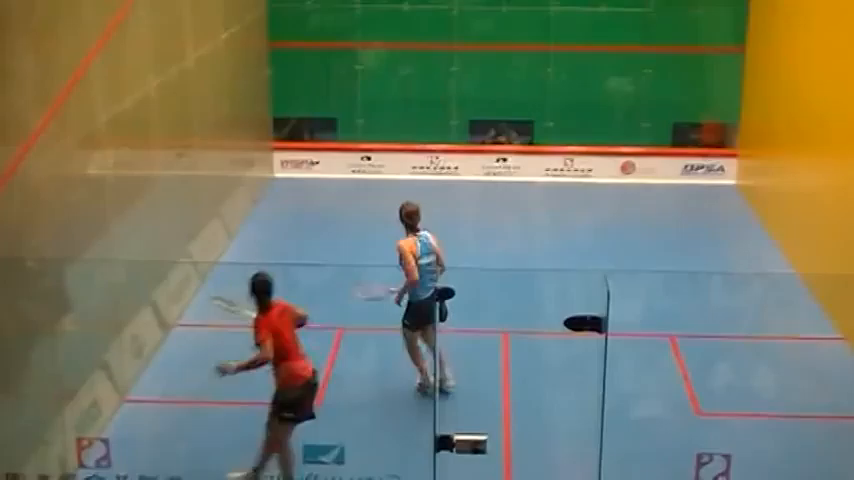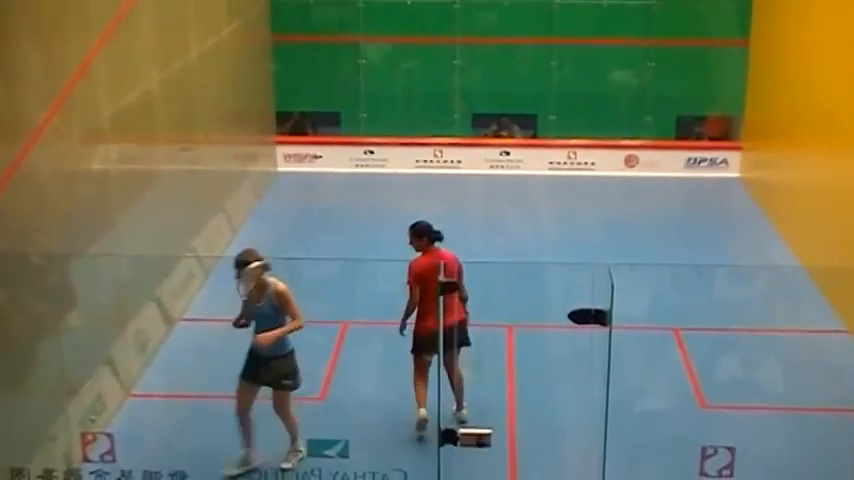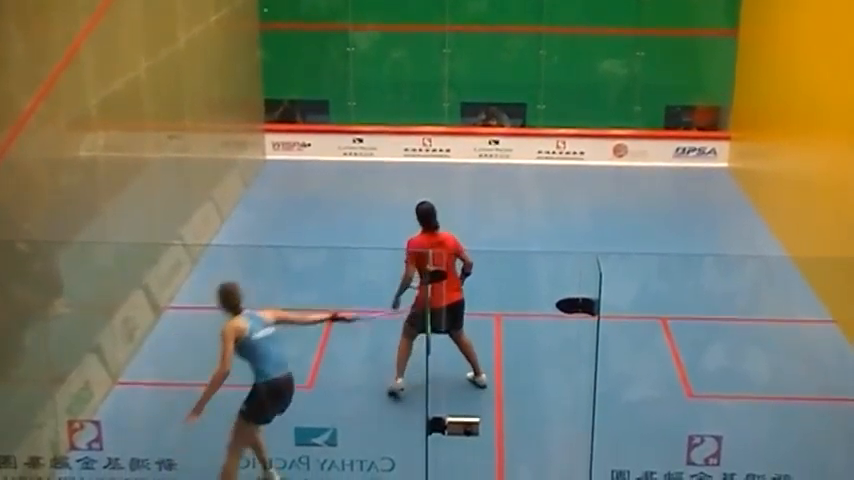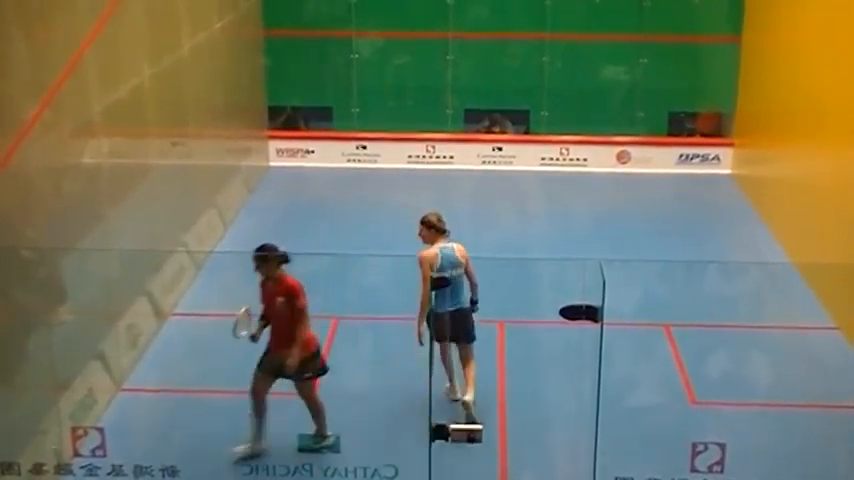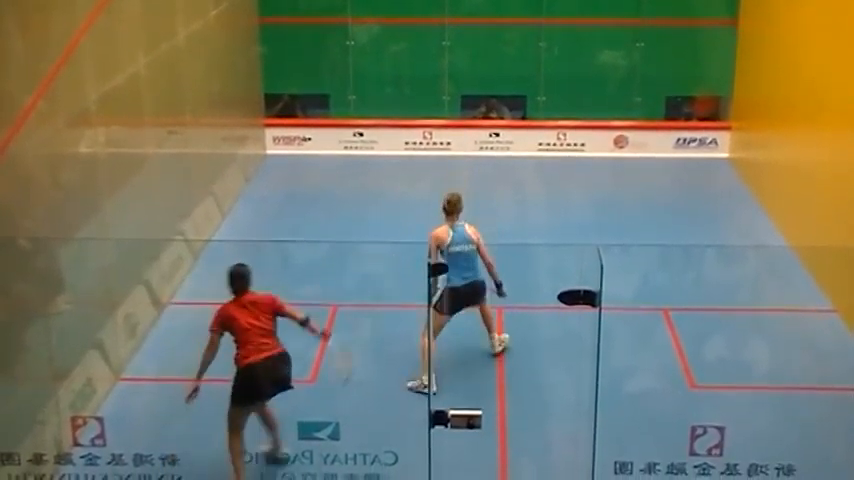
dt=1s
person 1, frame 1
left shoulder: (262, 321)
right shoulder: (283, 307)
left elbow: (266, 356)
right elbow: (303, 318)
left wrist: (235, 368)
left hip: (295, 382)
right hip: (306, 374)
left knee: (279, 439)
right knee: (274, 431)
person 1, frame 2
left shoulder: (417, 265)
right shoulder: (452, 258)
left elbow: (414, 300)
right elbow: (462, 289)
left wrist: (403, 320)
right wrist: (464, 308)
left hip: (428, 326)
right hip: (455, 322)
left knee: (420, 371)
right knee: (452, 366)
left ankle: (422, 410)
right ankle: (460, 409)
person 1, frame 3
left shoulder: (414, 243)
right shoulder: (449, 239)
left elbow: (408, 276)
right elbow: (468, 264)
left wrist: (397, 296)
right wrist: (460, 280)
left hip: (427, 303)
right hip: (454, 300)
left knee: (407, 336)
right knee: (459, 337)
left ankle: (398, 382)
right ankle: (479, 374)
person 1, frame 4
left shoulder: (292, 286)
right shoulder: (266, 284)
left elbow: (304, 322)
left wrist: (294, 353)
right wrist: (259, 329)
left hip: (302, 351)
right hip: (276, 349)
left knee: (307, 396)
right knee: (256, 393)
left ankle: (323, 434)
right ankle: (257, 443)
person 1, frame 5
left shoulder: (224, 312)
right shoulder: (267, 299)
left elbow: (211, 348)
right elbow: (297, 316)
left wrist: (198, 380)
right wrist: (316, 331)
left hip: (250, 368)
right hip: (277, 361)
left knee: (235, 430)
right knee: (258, 405)
right ankle: (277, 449)
person 2, frame 1
left shoulder: (404, 245)
right shoulder: (429, 237)
left elbow: (413, 278)
right elbow: (441, 267)
left wrist: (401, 293)
left hip: (419, 302)
right hip: (434, 296)
left knee: (411, 343)
right knee: (431, 338)
left ankle: (426, 382)
right ankle: (445, 379)
person 2, frame 2
left shoulder: (278, 290)
right shoulder: (247, 289)
left elbow: (298, 322)
right elbow: (243, 322)
left wrist: (273, 334)
right wrist: (242, 319)
left hip: (280, 357)
right hip: (257, 356)
left knee: (281, 410)
right knee: (241, 409)
left ankle: (297, 446)
right ankle: (248, 456)
person 2, frame 3
left shoulder: (231, 327)
right shoulder: (266, 315)
left elbow: (224, 369)
right elbow: (303, 318)
left wrist: (201, 403)
right wrist: (333, 317)
left hip: (267, 388)
right hip: (286, 384)
left knee: (235, 447)
right knee: (248, 431)
person 2, frame 4
left shoulder: (426, 256)
right shoulder: (460, 250)
left elbow: (426, 293)
right elbow: (473, 282)
left wrist: (420, 323)
right wrist: (473, 301)
left hip: (440, 315)
right hip: (463, 313)
left knee: (445, 350)
right knee: (468, 360)
left ankle: (453, 389)
right ankle: (468, 395)
person 2, frame 5
left shoulder: (437, 235)
right shoulder: (472, 232)
right elbow: (488, 262)
left wrist: (433, 288)
right wrist: (498, 284)
left hip: (455, 291)
right hip: (477, 287)
left knee: (429, 334)
right knee: (482, 303)
left ankle: (427, 381)
right ankle: (495, 341)
